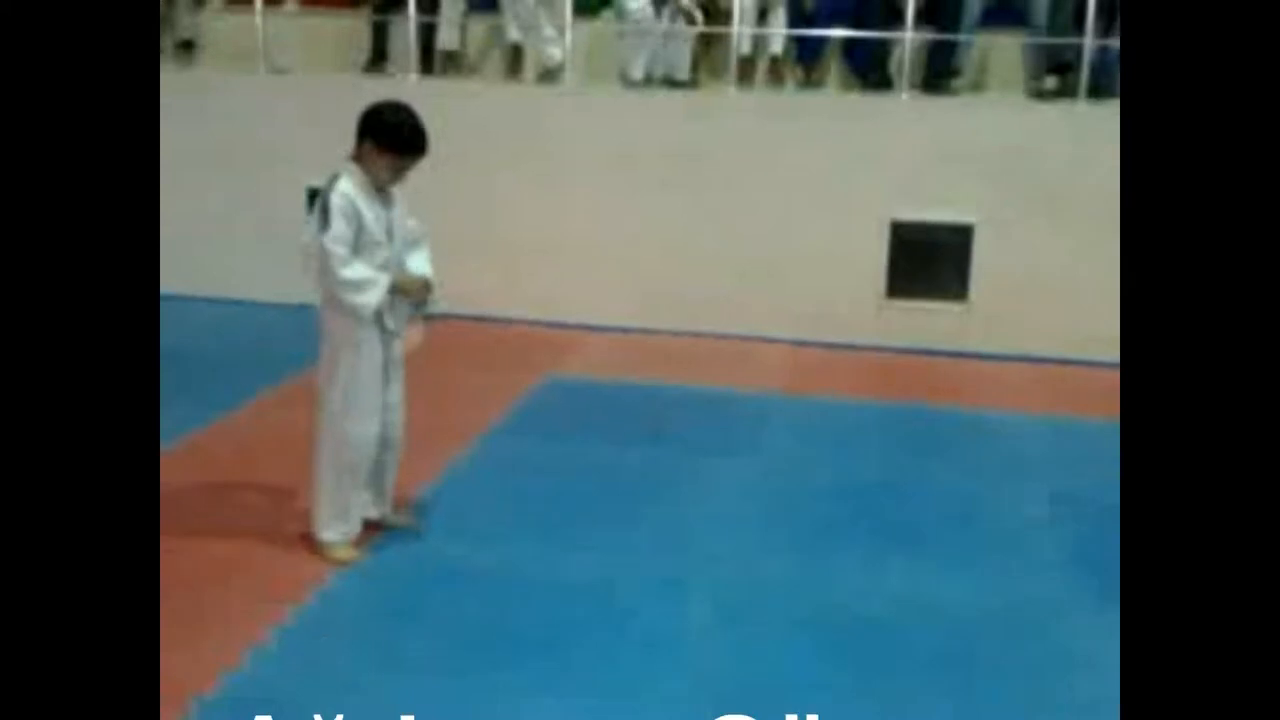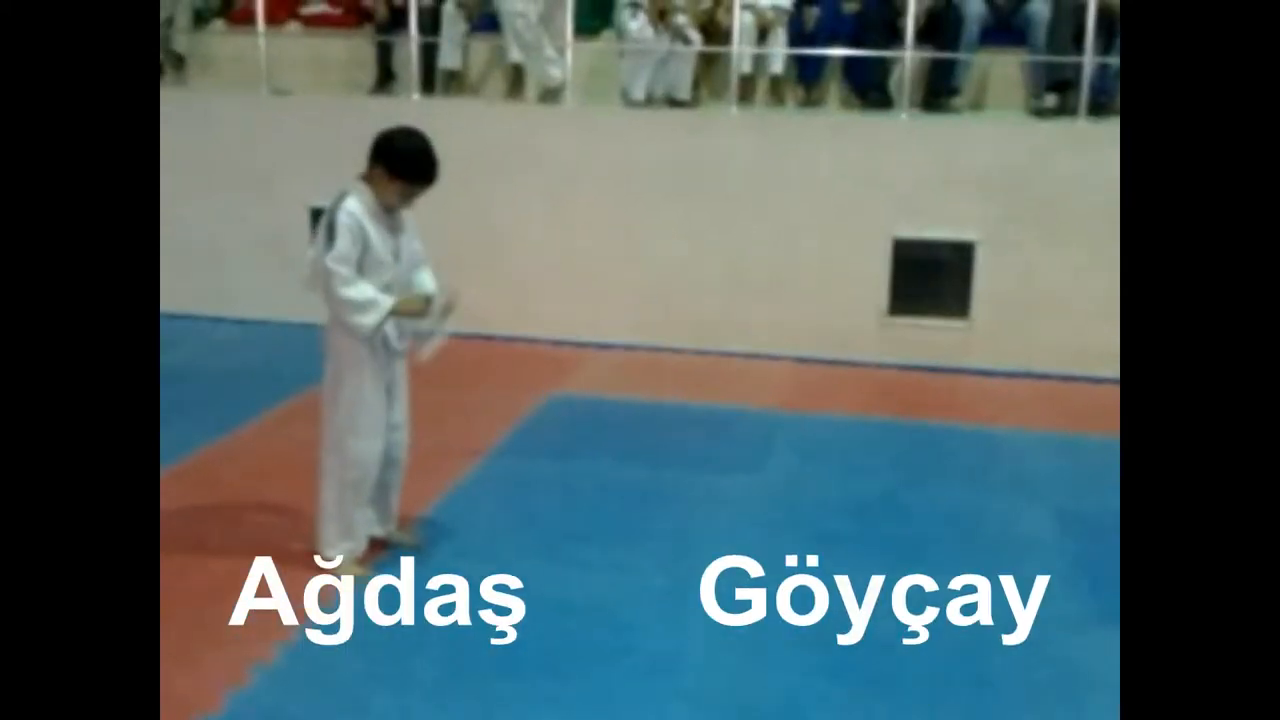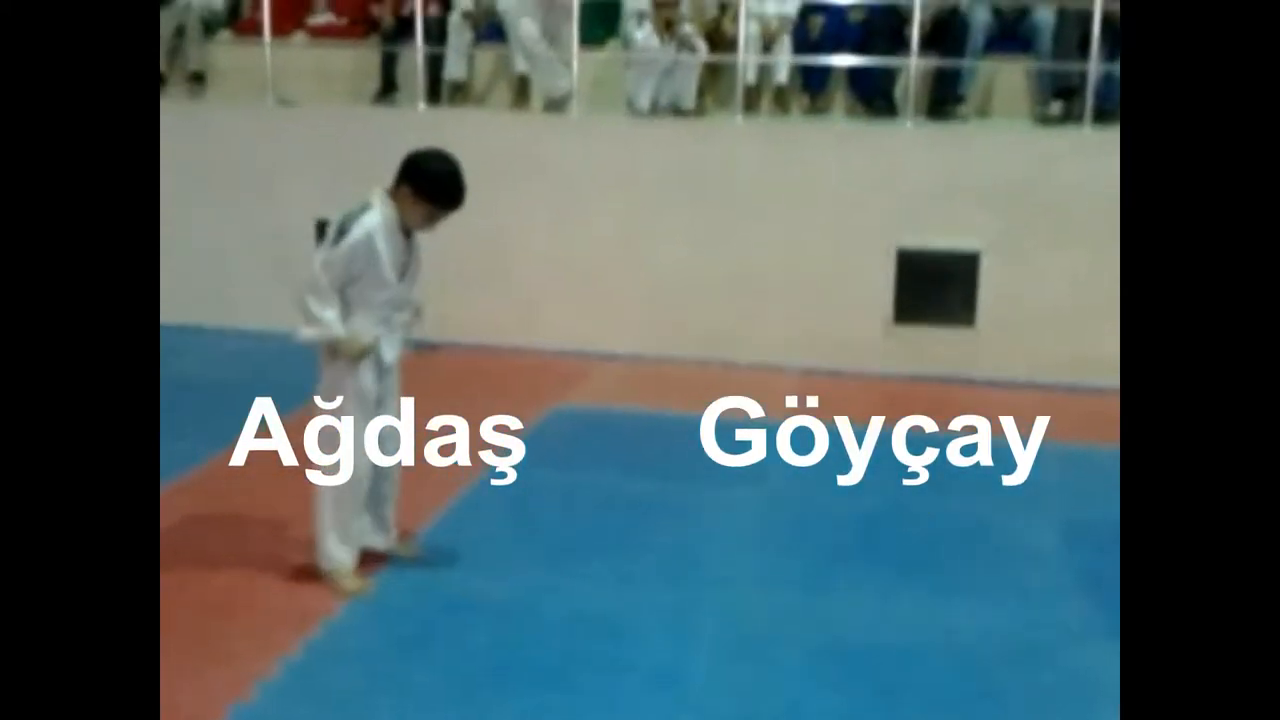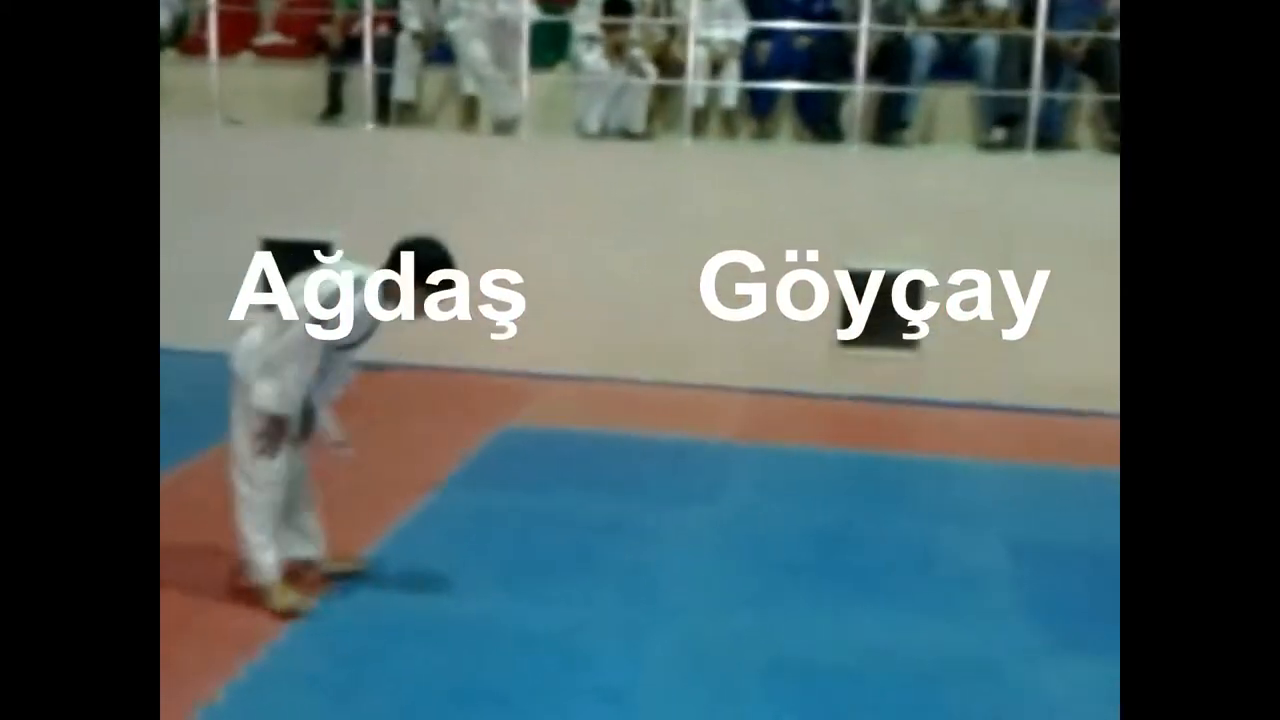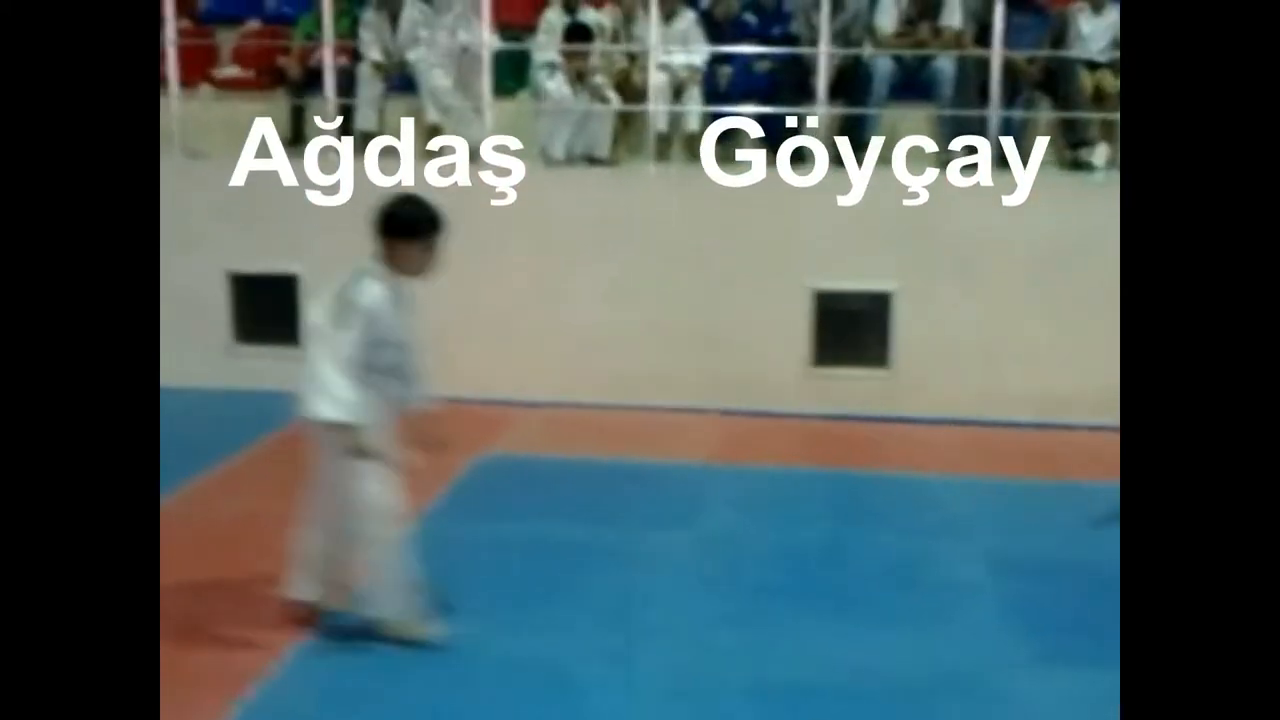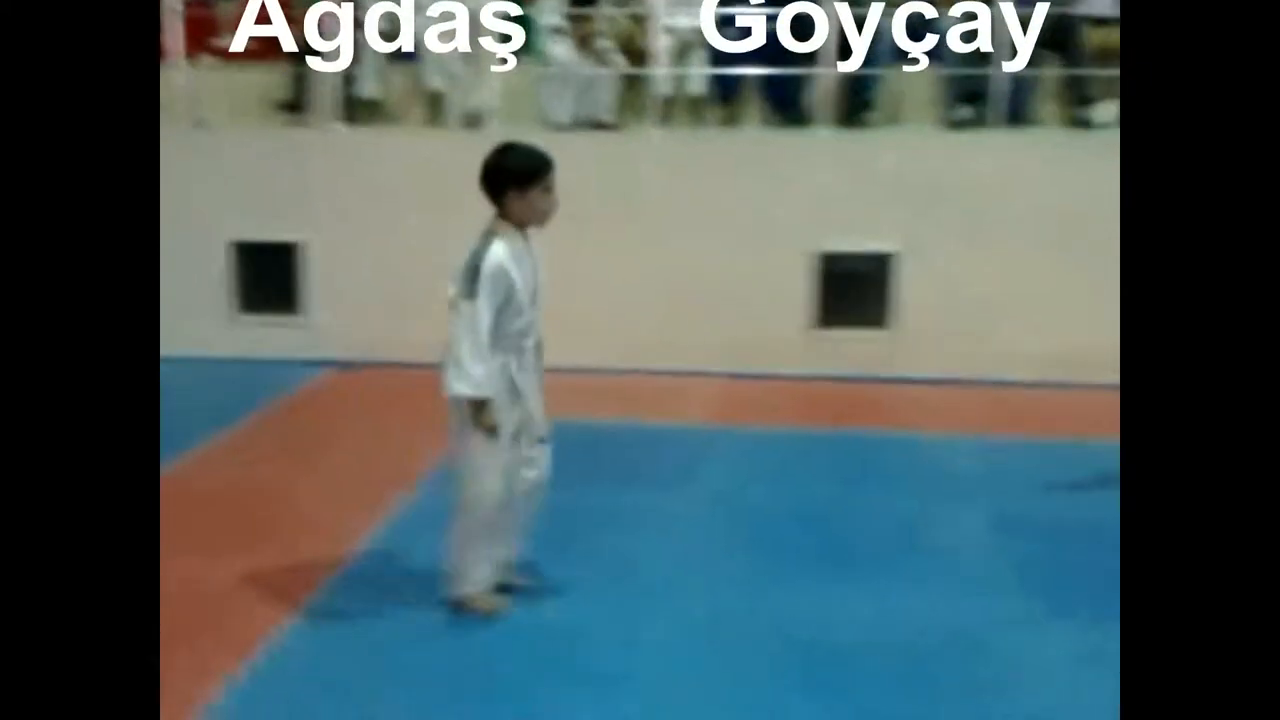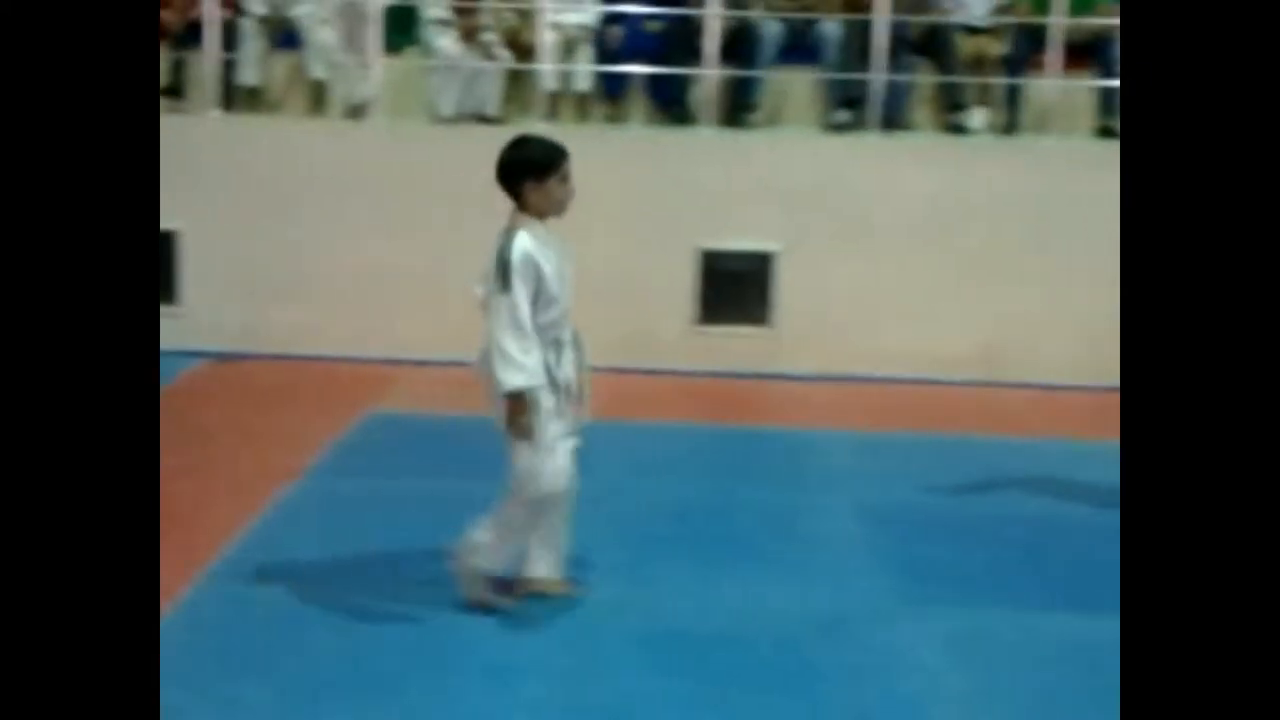
dt=0.4s
person 1, frame 1
left shoulder: (388, 196)
right shoulder: (339, 198)
left elbow: (413, 242)
right elbow: (334, 270)
left wrist: (419, 278)
right wrist: (393, 285)
left hip: (387, 327)
right hip: (352, 329)
left knee: (388, 423)
right knee: (350, 428)
left ankle: (373, 505)
right ankle: (334, 529)
person 1, frame 2
left shoulder: (395, 216)
right shoulder: (346, 216)
left elbow: (411, 265)
right elbow: (337, 287)
left wrist: (429, 294)
right wrist: (395, 306)
left hip: (392, 345)
right hip: (357, 347)
left knee: (393, 441)
right knee: (356, 446)
left ankle: (378, 523)
right ankle: (340, 547)
person 1, frame 3
left shoulder: (402, 229)
right shoulder: (361, 229)
right elbow: (319, 288)
left wrist: (405, 310)
right wrist: (338, 341)
left hip: (384, 355)
right hip: (352, 359)
left knee: (386, 451)
right knee: (348, 457)
left ankle: (378, 534)
right ankle: (337, 558)
person 1, frame 4
right shoulder: (349, 302)
left elbow: (338, 358)
right elbow: (296, 353)
left wrist: (322, 415)
right wrist: (278, 415)
left hip: (293, 375)
right hip: (264, 370)
left knee: (292, 468)
right knee: (262, 472)
left ankle: (307, 553)
right ankle: (266, 576)
person 1, frame 5
left shoulder: (391, 292)
right shoulder: (363, 295)
left elbow: (399, 359)
right elbow: (333, 360)
left wrist: (410, 408)
right wrist: (346, 427)
left hip: (370, 413)
right hip: (344, 415)
left knee: (333, 505)
right knee: (382, 508)
left ankle: (306, 594)
right ankle: (398, 613)
person 1, frame 6
left shoulder: (520, 247)
right shoulder: (492, 258)
right elbow: (470, 333)
right wrist: (479, 402)
left hip: (515, 381)
right hip: (490, 385)
left knee: (530, 471)
right knee: (485, 485)
left ankle: (498, 561)
right ankle: (467, 584)
person 1, frame 7
left shoulder: (542, 239)
right shoulder: (519, 248)
right elbow: (510, 326)
left wrist: (569, 379)
right wrist: (518, 398)
left hip: (553, 376)
right hip: (529, 382)
left knee: (557, 475)
right knee: (546, 480)
left ankle: (538, 570)
right ankle: (480, 563)
